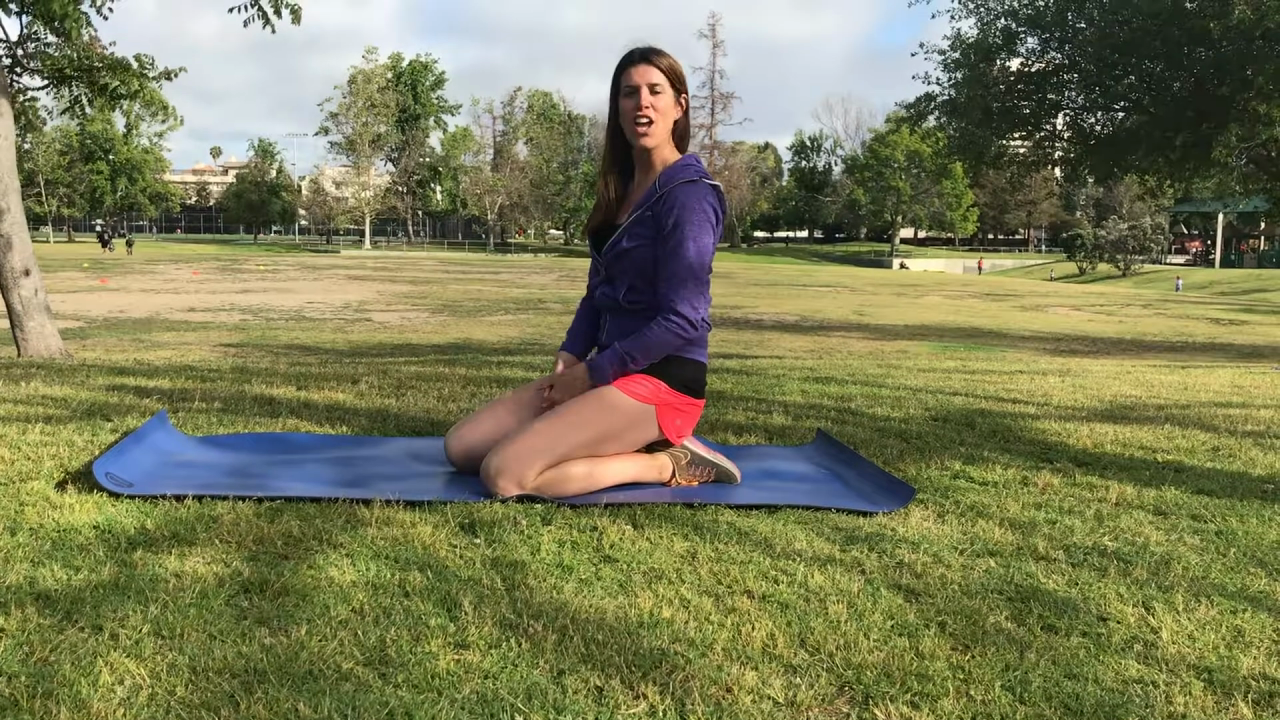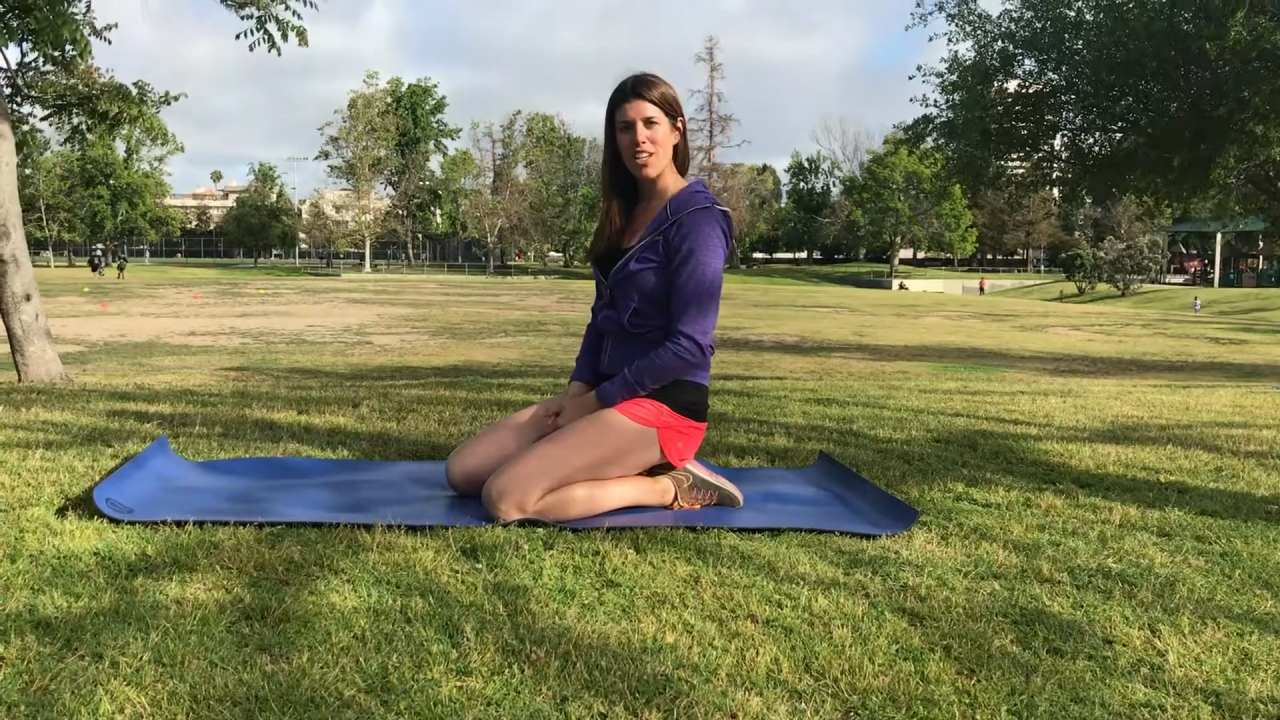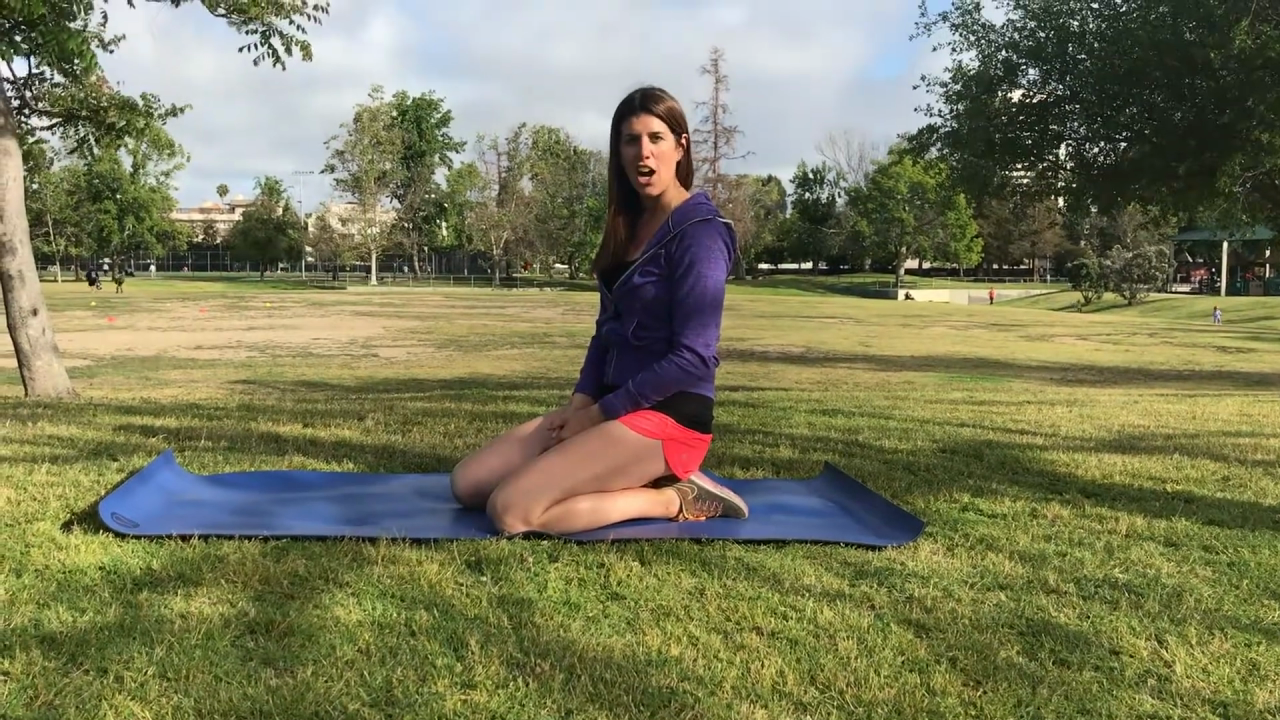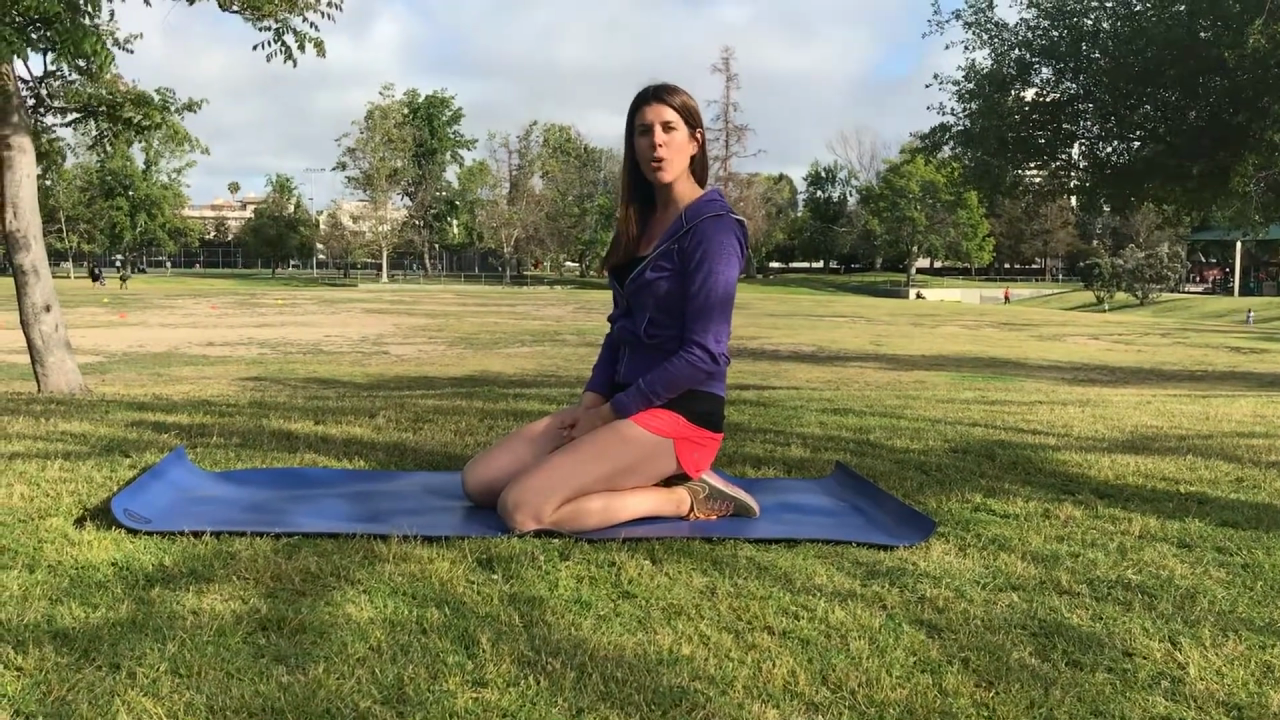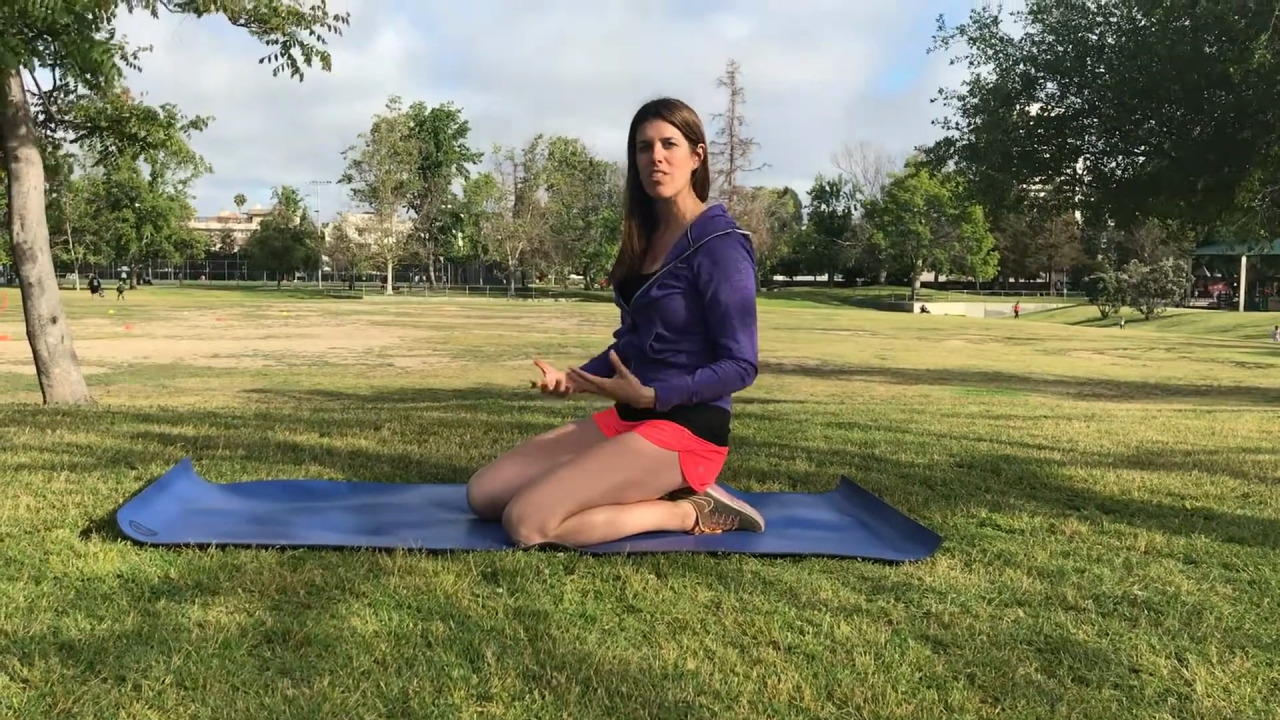
dt=1s
person 1, frame 1
left shoulder: (688, 193)
right shoulder: (621, 187)
left elbow: (683, 318)
left wrist: (588, 375)
right wrist: (567, 360)
left hip: (663, 380)
right hip: (606, 370)
left knee: (504, 473)
right knee: (461, 445)
left ankle: (667, 464)
right ankle: (637, 445)
person 1, frame 2
left shoulder: (697, 220)
right shoulder: (623, 212)
left elbow: (690, 345)
left wrist: (596, 400)
right wrist: (576, 389)
left hip: (664, 404)
right hip: (610, 391)
left knee: (506, 497)
right knee: (462, 470)
left ankle: (669, 486)
right ankle: (642, 467)
person 1, frame 3
left shoulder: (699, 232)
right shoulder: (629, 224)
left elbow: (693, 357)
left wrist: (598, 413)
right wrist: (579, 401)
left hip: (668, 415)
right hip: (612, 403)
left knee: (510, 510)
right knee: (467, 482)
left ankle: (674, 498)
right ankle: (647, 481)
person 1, frame 4
left shoulder: (712, 228)
right shoulder: (640, 222)
left elbow: (704, 354)
left wrist: (610, 412)
right wrist: (591, 401)
left hip: (680, 414)
right hip: (624, 401)
left knee: (521, 508)
right knee: (478, 480)
left ankle: (685, 497)
right ankle: (658, 479)
person 1, frame 5
left shoulder: (719, 245)
right shoulder: (644, 237)
left elbow: (739, 365)
left wrist: (649, 395)
right wrist: (576, 378)
left hip: (687, 428)
right hip: (629, 416)
left knee: (526, 522)
right knee: (483, 493)
left ankle: (689, 512)
right ankle: (663, 494)
